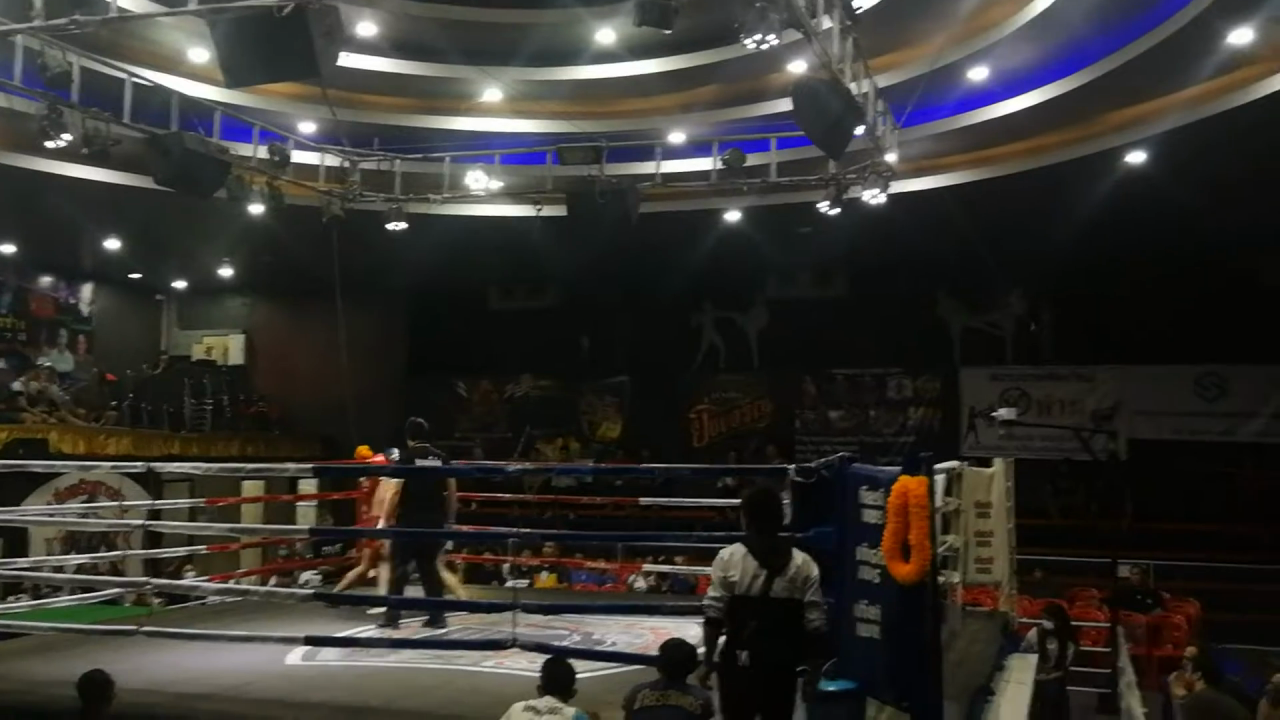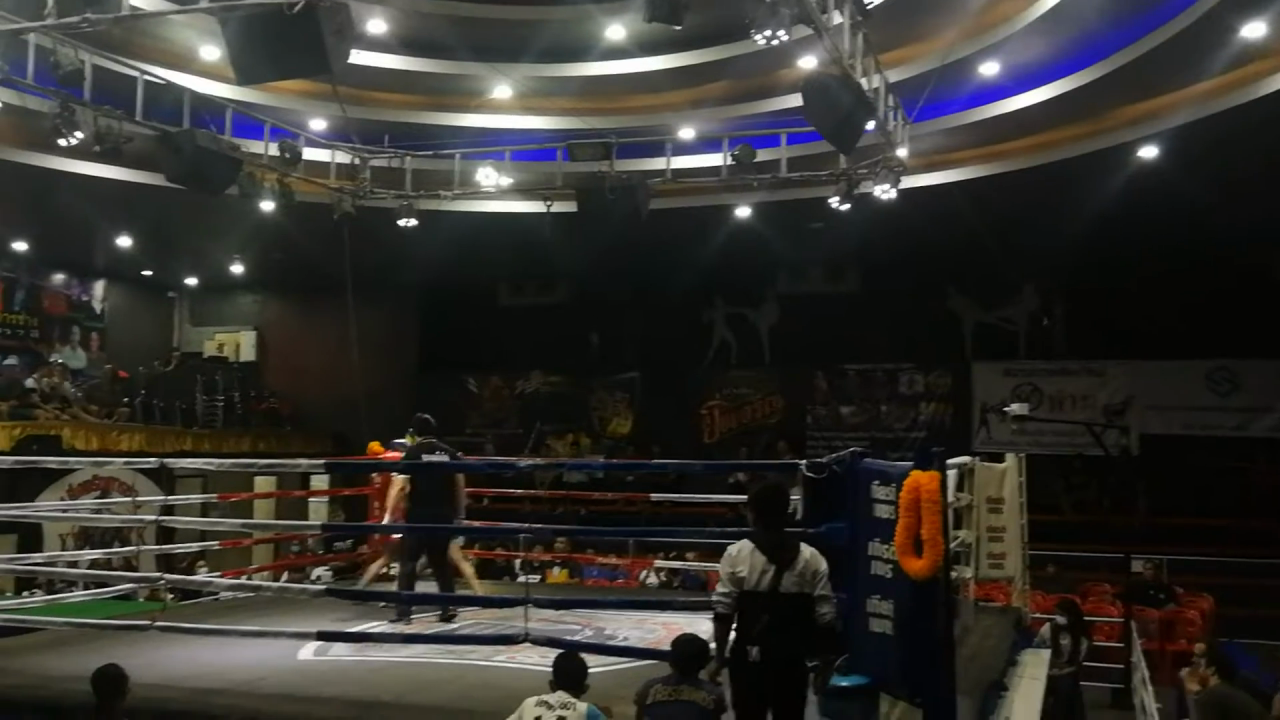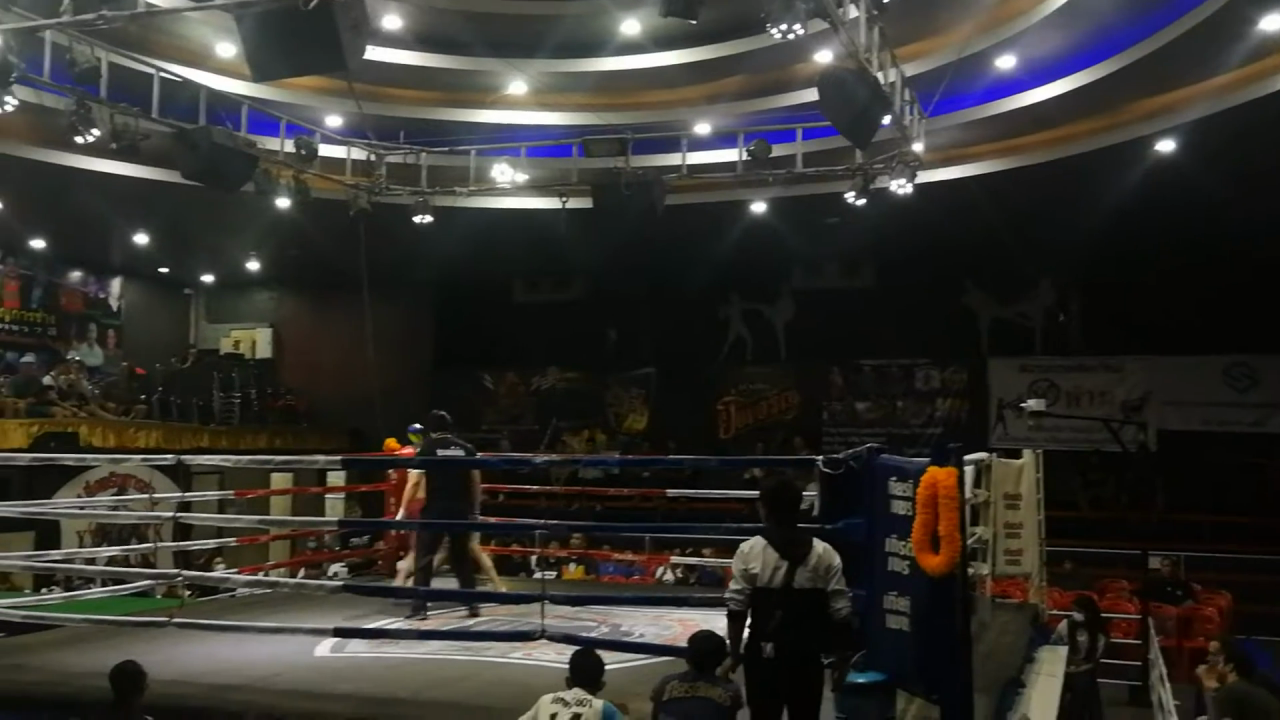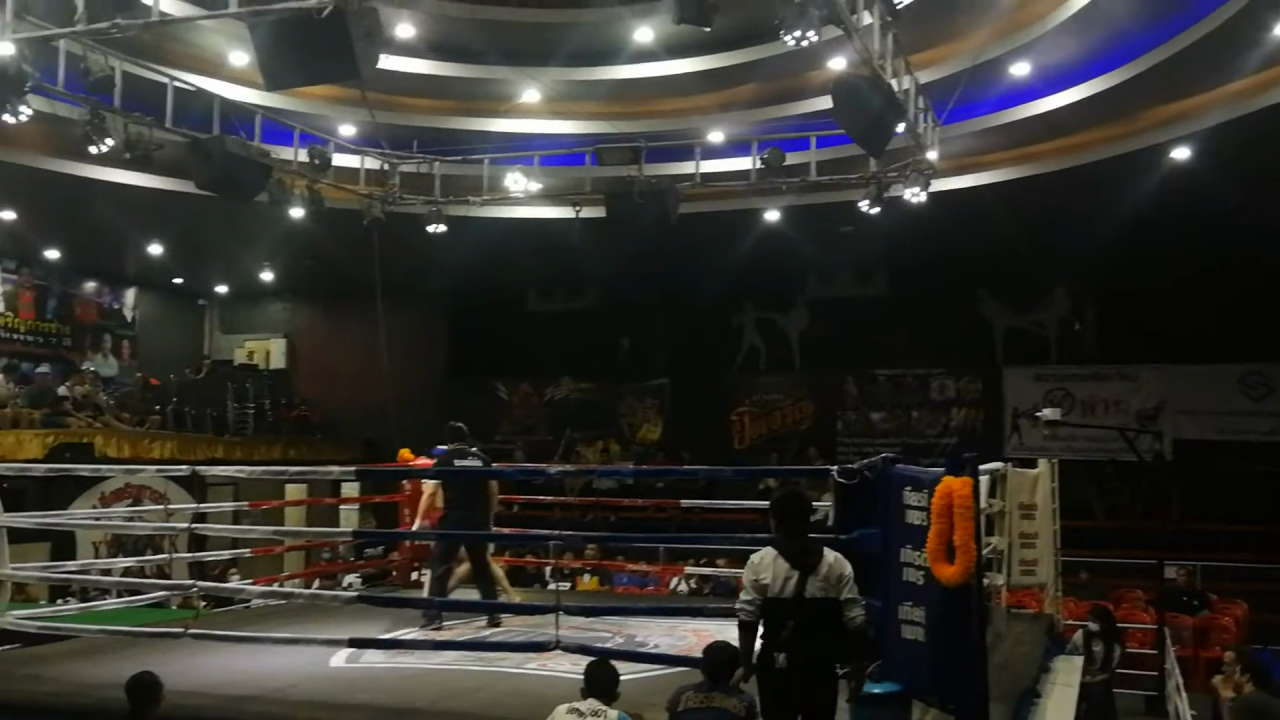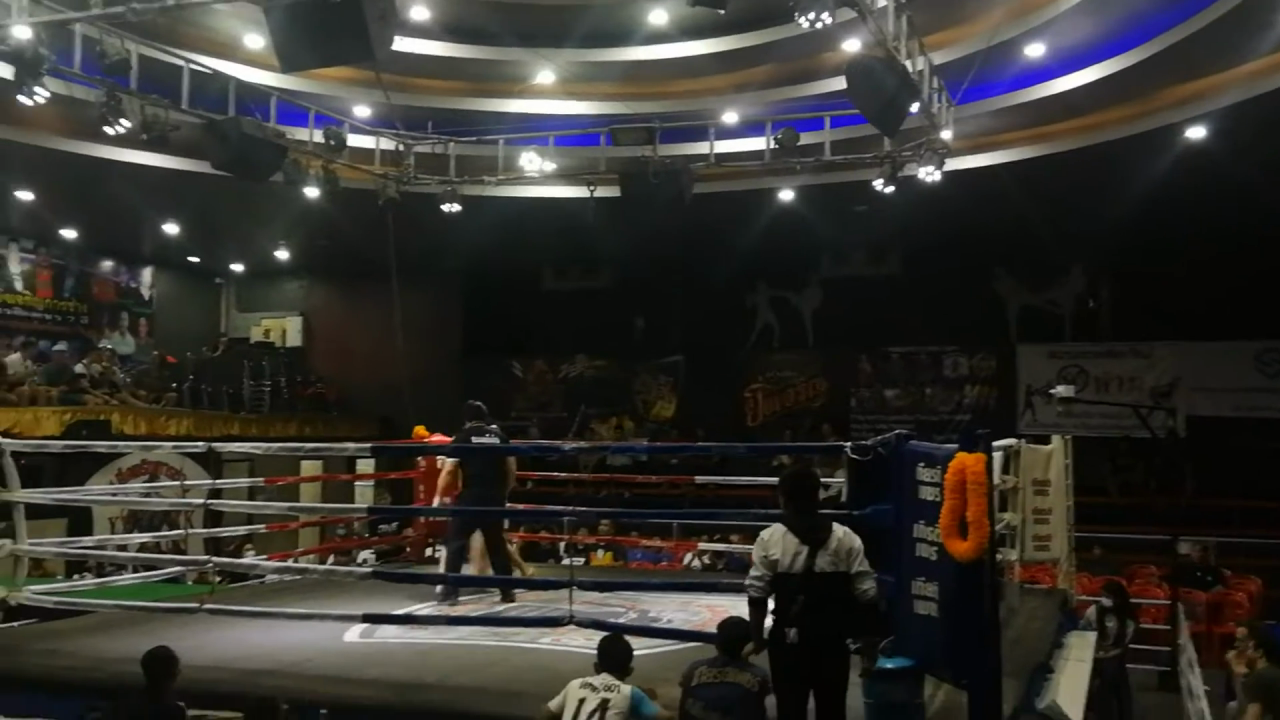
dt=0.1s
person 1, frame 1
left shoulder: (729, 558)
right shoulder: (803, 564)
left elbow: (714, 616)
right elbow: (815, 623)
left wrist: (709, 662)
right wrist: (813, 668)
left hip: (738, 663)
right hip: (781, 666)
person 1, frame 2
left shoulder: (737, 554)
right shoulder: (811, 558)
left elbow: (724, 612)
right elbow: (825, 617)
left wrist: (719, 657)
right wrist: (825, 662)
left hip: (749, 659)
right hip: (792, 662)
person 1, frame 3
left shoulder: (749, 551)
right shoulder: (825, 554)
left elbow: (737, 609)
right elbow: (841, 613)
left wrist: (734, 653)
right wrist: (842, 658)
left hip: (764, 655)
right hip: (807, 657)
person 1, frame 4
left shoulder: (760, 562)
right shoulder: (836, 563)
left elbow: (748, 620)
right elbow: (855, 621)
left wrist: (746, 664)
right wrist: (857, 665)
left hip: (777, 665)
right hip: (821, 667)
person 1, frame 5
left shoulder: (770, 539)
right shoulder: (846, 538)
left elbow: (757, 596)
right elbow: (867, 595)
left wrist: (757, 638)
right wrist: (870, 640)
left hip: (789, 641)
right hip: (832, 641)
person 2, frame 1
left shoulder: (406, 458)
right shoulder: (442, 458)
left elbow: (395, 491)
right elbow: (452, 492)
right wrist: (449, 518)
left hip: (410, 521)
right hip: (435, 521)
left knee: (399, 568)
right knee: (430, 568)
left ankle: (392, 617)
right ankle: (436, 616)
person 2, frame 2
left shoulder: (412, 453)
right shoulder: (450, 453)
left elbow: (400, 487)
right elbow: (460, 487)
left wrist: (389, 515)
right wrist: (459, 513)
left hip: (419, 516)
right hip: (444, 516)
left knee: (408, 563)
right knee: (442, 562)
left ankle: (403, 612)
right ankle: (448, 606)
person 2, frame 3
left shoulder: (427, 449)
right shoulder: (466, 449)
left elbow: (414, 482)
right elbow: (476, 482)
left wrist: (402, 510)
right wrist: (475, 508)
left hip: (435, 511)
right hip: (462, 511)
left knee: (424, 557)
right knee: (462, 557)
left ankle: (419, 606)
right ankle: (472, 603)
person 2, frame 4
left shoulder: (444, 460)
right shoulder: (483, 459)
right elbow: (493, 493)
right wrist: (489, 517)
left hip: (453, 521)
right hip: (478, 521)
left knee: (440, 567)
right knee: (482, 567)
left ankle: (434, 616)
right ankle: (493, 614)
person 2, frame 5
left shoulder: (461, 438)
right shoulder: (501, 437)
left elbow: (449, 471)
right elbow: (511, 471)
right wrist: (504, 493)
left hip: (469, 498)
right hip: (495, 499)
left knee: (456, 544)
right knee: (498, 545)
left ankle: (450, 592)
right ankle: (507, 592)
